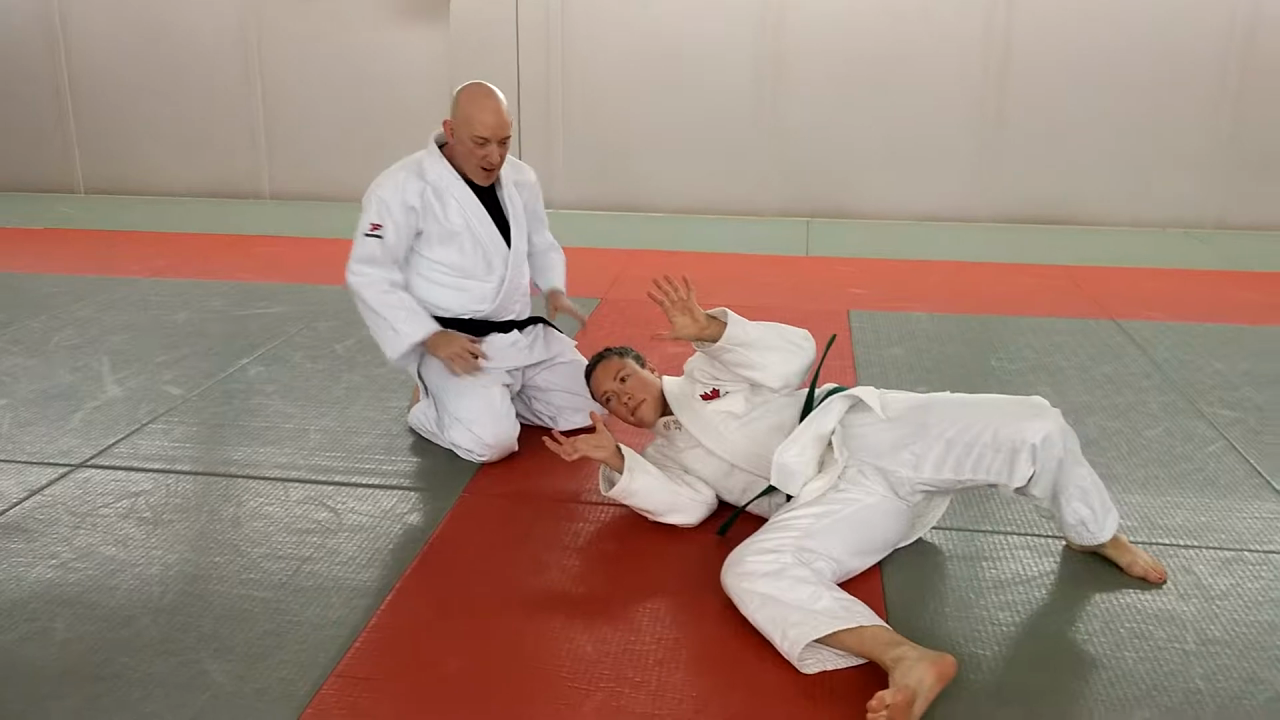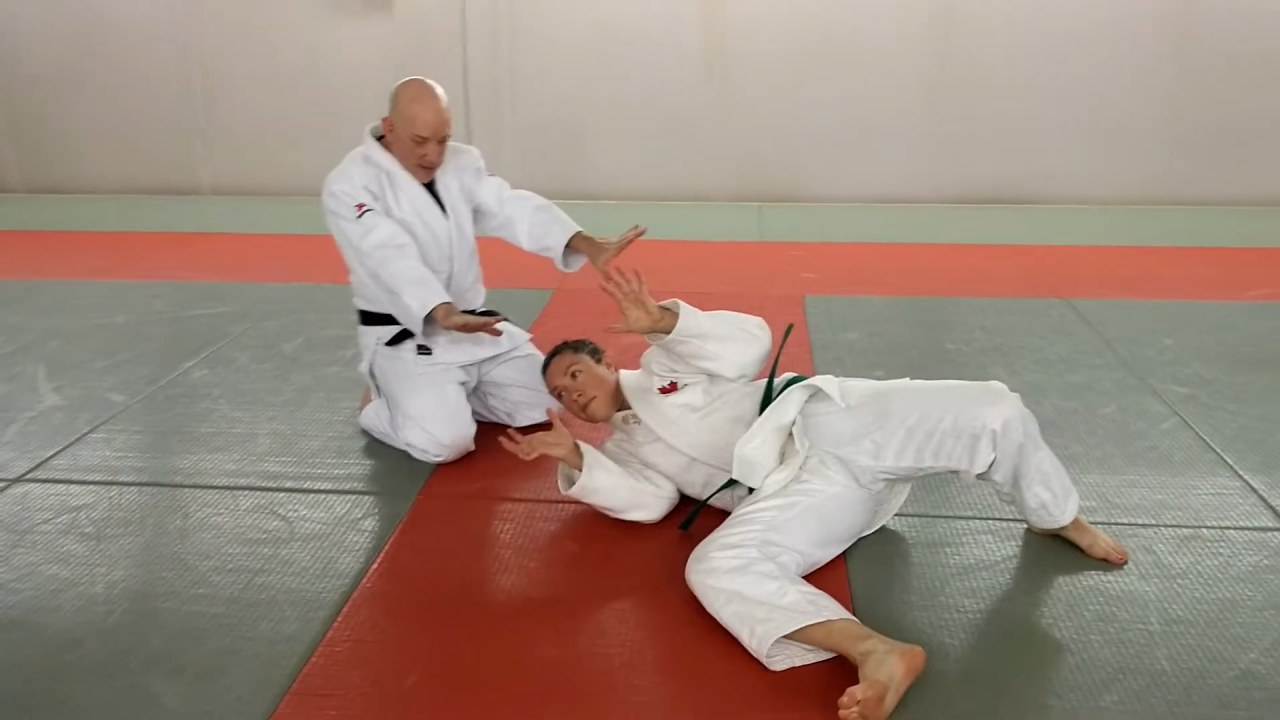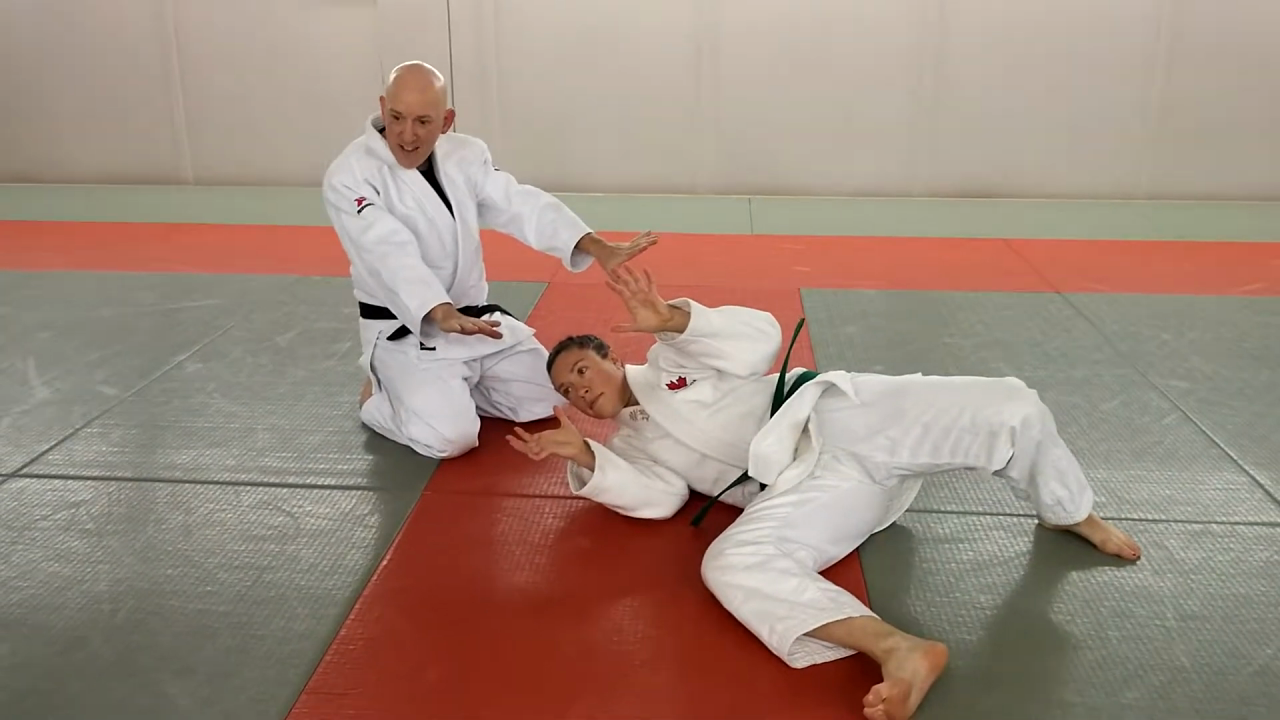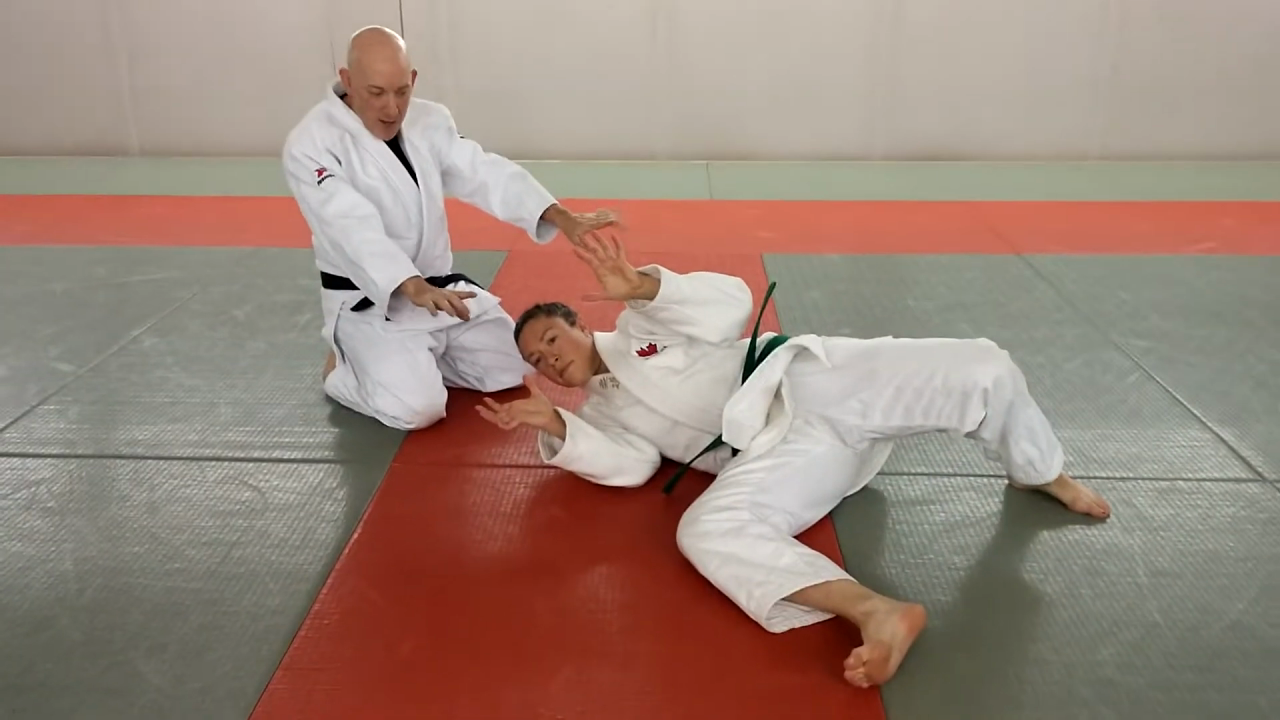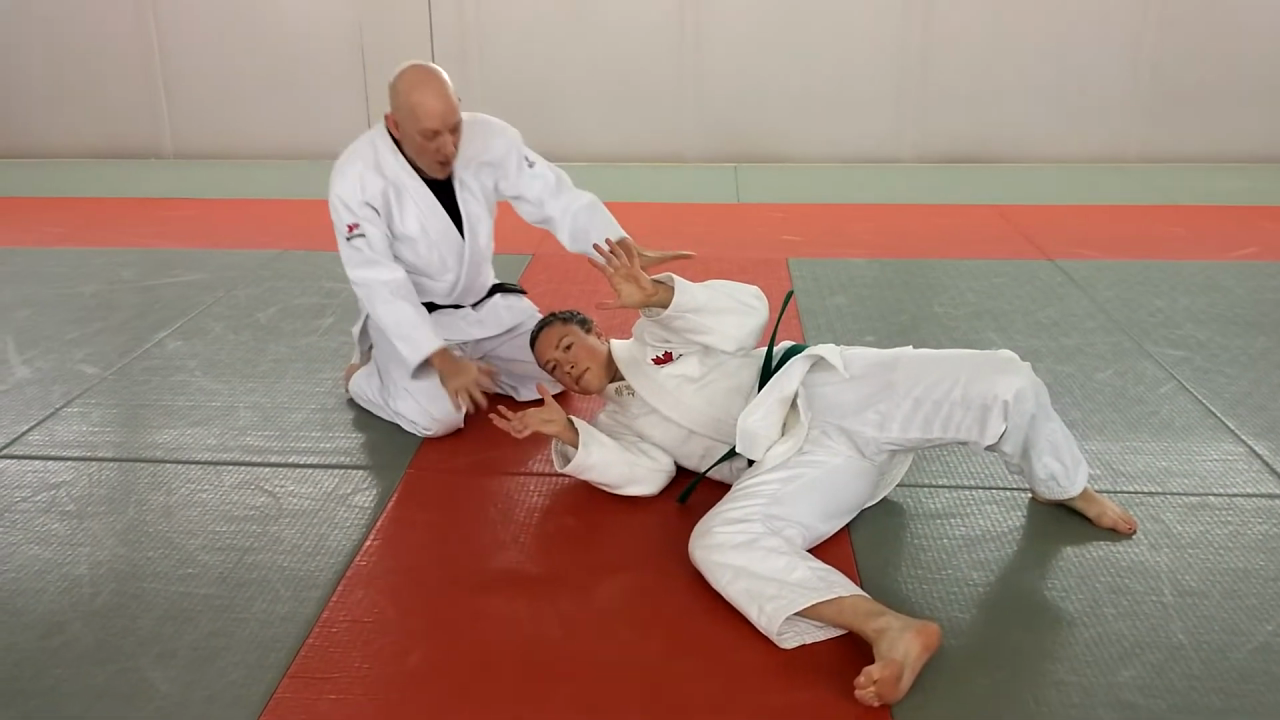
dt=0.7s
person 1, frame 1
left shoulder: (705, 370)
right shoulder: (665, 452)
left elbow: (792, 354)
right elbow: (685, 504)
left wrist: (710, 329)
right wrist: (614, 461)
left hip: (870, 429)
right hip: (830, 495)
left knee: (1032, 426)
right knee: (749, 572)
left ankle: (1098, 536)
right ankle: (908, 660)
person 1, frame 2
left shoulder: (662, 360)
right shoulder: (624, 448)
left elbow: (748, 342)
right elbow: (646, 499)
left wrist: (662, 320)
right wrist: (574, 459)
left hip: (830, 419)
right hip: (792, 485)
left knee: (992, 412)
right knee: (713, 569)
left ankle: (1059, 521)
right ankle: (876, 651)
person 1, frame 3
left shoulder: (670, 358)
right shoulder: (632, 443)
left elbow: (757, 339)
right elbow: (658, 495)
left wrist: (671, 318)
right wrist: (583, 457)
left hip: (842, 414)
right hip: (805, 482)
left knee: (1010, 407)
right knee: (730, 565)
left ankle: (1071, 516)
right ankle: (899, 649)
person 1, frame 4
left shoulder: (641, 323)
right shoulder: (603, 411)
left elbow: (729, 305)
right elbow: (631, 464)
left wrist: (642, 286)
right wrist: (554, 427)
left hip: (813, 379)
right hip: (778, 446)
left knee: (981, 367)
right knee: (706, 533)
left ankle: (1041, 475)
right ankle: (876, 610)
person 1, frame 5
left shoulder: (656, 330)
right shoulder: (617, 421)
left elbow: (744, 313)
right elbow: (643, 473)
left wrist: (655, 294)
right wrist: (566, 435)
left hip: (830, 387)
right hip: (794, 456)
left knee: (1002, 379)
right knee: (717, 543)
left ankle: (1066, 489)
right ankle: (889, 628)
person 2, frame 1
left shoulder: (519, 179)
right shoulder: (400, 188)
right elbow: (368, 276)
left wrist: (554, 290)
right wrist: (429, 338)
left hip: (525, 334)
right hip: (452, 344)
left knee: (589, 411)
right knee: (490, 441)
left ankle: (500, 394)
right ankle: (427, 402)
person 2, frame 2
left shoulder: (461, 163)
right shoulder: (349, 184)
left elbow: (513, 210)
right elbow: (391, 259)
left wrist: (586, 244)
right wrist: (443, 314)
left hip: (473, 325)
right hip: (405, 338)
left knee: (546, 405)
right knee: (445, 441)
left ankle: (454, 393)
right ankle: (382, 401)
person 2, frame 3
left shoulder: (465, 155)
right shoulder: (350, 176)
left elbow: (519, 205)
right elbow: (391, 254)
left wrist: (596, 246)
right wrist: (442, 314)
left hip: (475, 317)
right hip: (407, 332)
left knee: (549, 399)
right knee: (450, 436)
left ankle: (452, 388)
right ankle: (380, 396)
person 2, frame 4
left shoulder: (429, 120)
right shoulder: (311, 143)
left elbow: (484, 174)
right elbow: (353, 229)
left wrist: (560, 217)
right wrist: (413, 287)
left hip: (442, 289)
right hip: (369, 303)
left knee: (514, 370)
right knee: (417, 408)
left ankle: (418, 359)
right ankle: (344, 369)
person 2, frame 5
left shoulder: (489, 137)
right shoulder: (355, 177)
left elbow: (554, 199)
right elbow: (379, 283)
right wrist: (443, 360)
left hip: (484, 304)
right hip: (407, 318)
left knee: (556, 378)
right knee: (435, 416)
left ankle: (470, 367)
right ankle: (364, 375)
